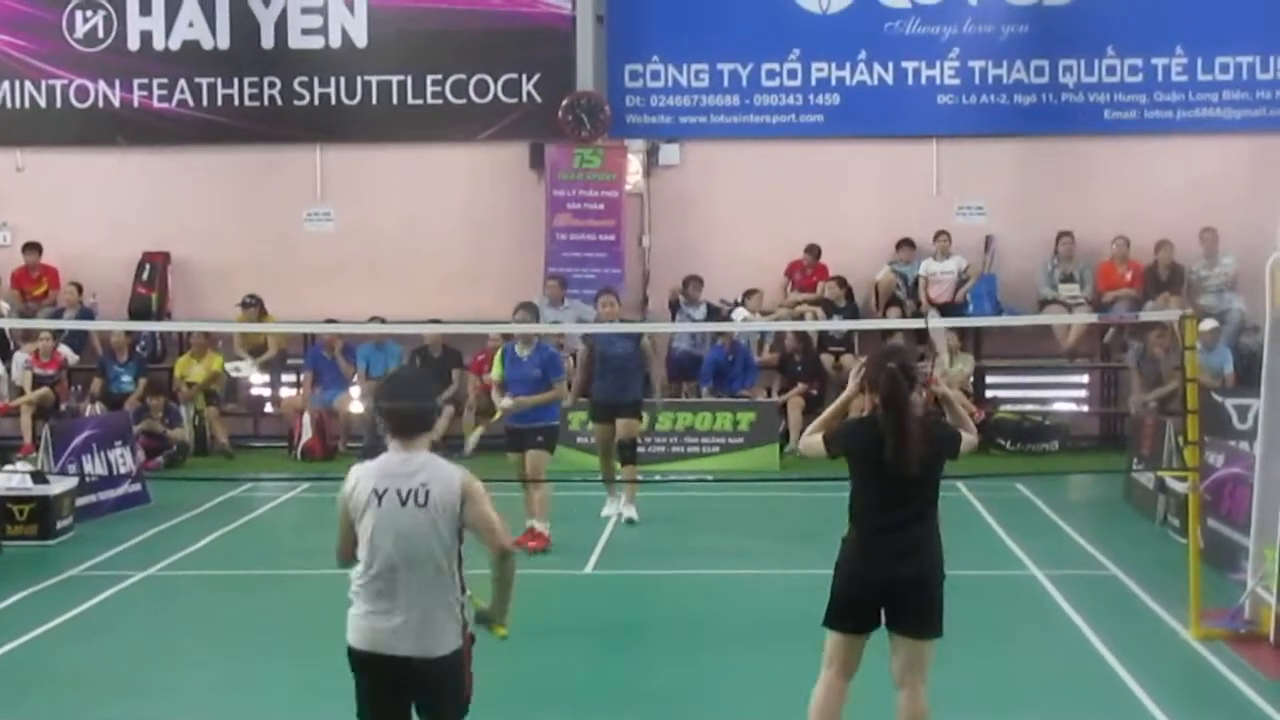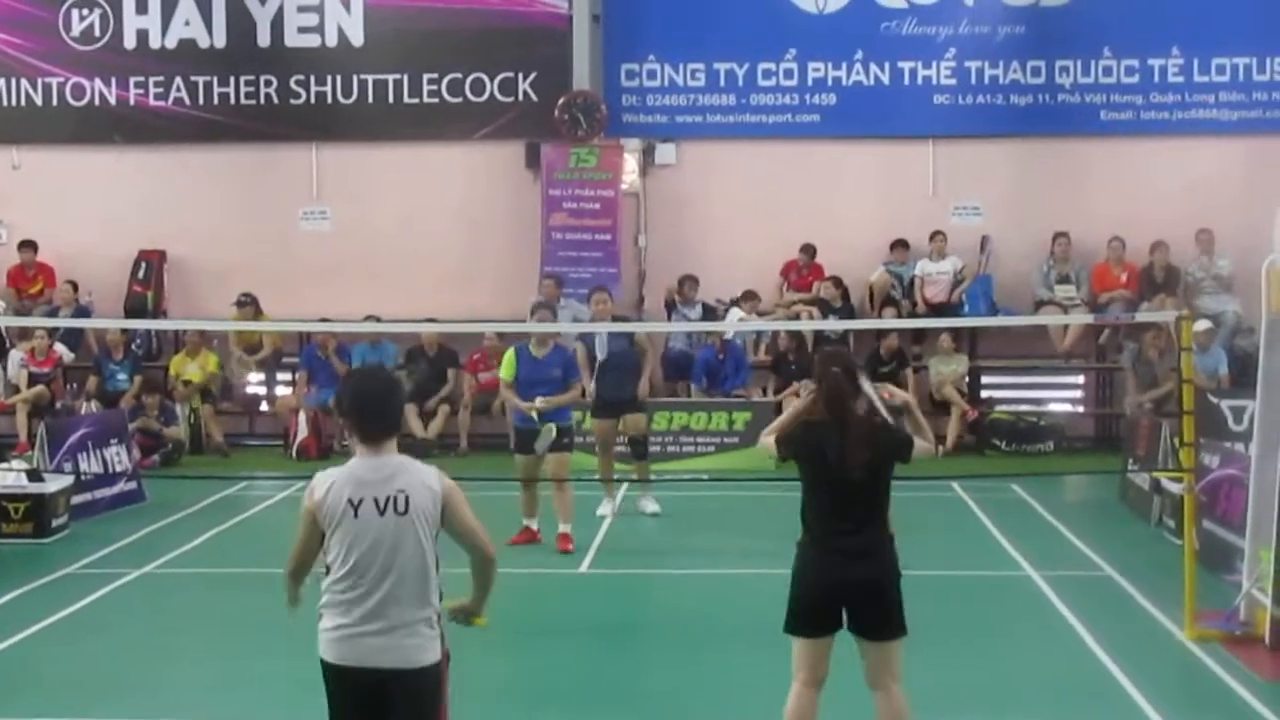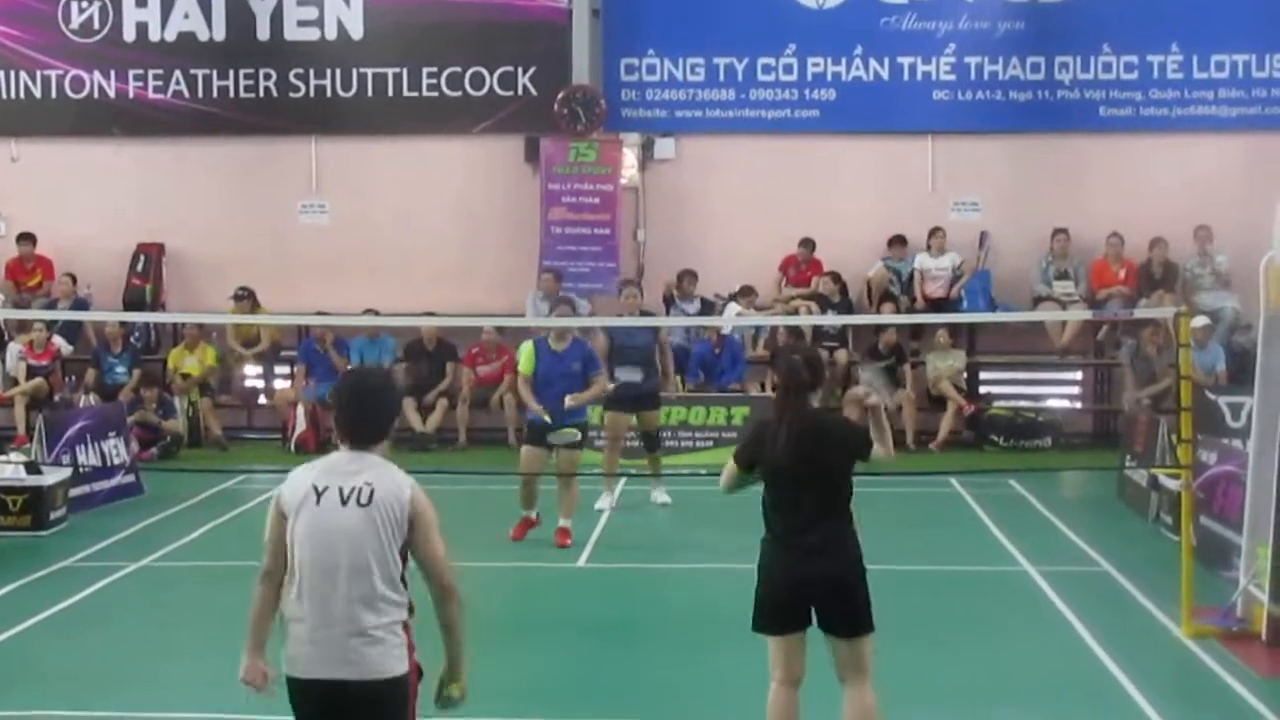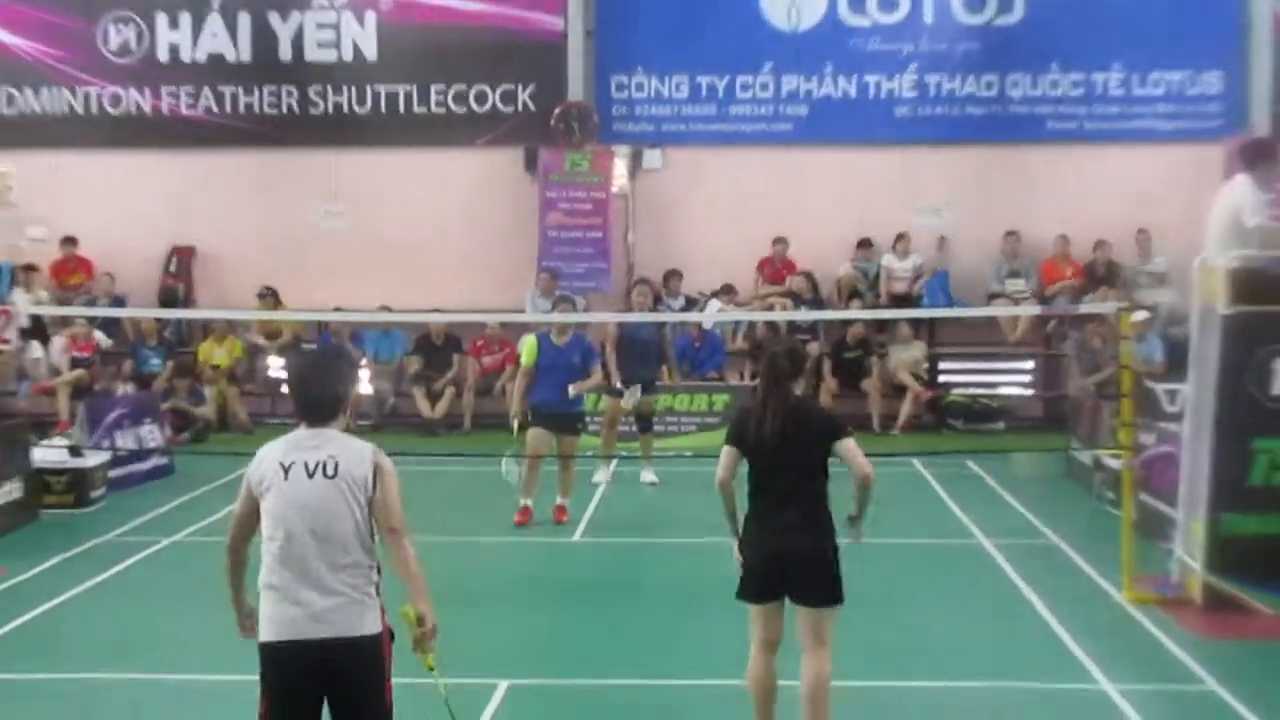
dt=0.4s
person 1, frame 1
left shoulder: (858, 432)
right shoulder: (934, 433)
left elbow: (805, 443)
right elbow: (970, 437)
left wrist: (847, 396)
right wrist: (947, 396)
left hip: (861, 564)
right hip: (919, 568)
left knee: (835, 674)
right knee: (911, 683)
person 1, frame 2
left shoulder: (806, 435)
right shoulder: (883, 435)
left elbow: (765, 441)
left wrist: (802, 405)
left hip: (817, 568)
right hip: (875, 569)
left knee: (807, 682)
right knee: (887, 684)
person 1, frame 3
left shoulder: (762, 432)
right shoulder: (843, 430)
left elbow: (727, 484)
right wrist: (868, 413)
left hip: (781, 565)
right hip: (838, 565)
left knee: (785, 680)
right knee: (857, 680)
person 1, frame 4
left shoulder: (746, 418)
right shoulder: (821, 418)
left elbow: (723, 480)
right elbow: (864, 474)
left wrist: (737, 533)
right wrist: (859, 514)
left hip: (762, 541)
right hip: (813, 542)
left knee: (763, 645)
right knee: (815, 648)
person 2, frame 1
left shoulder: (357, 479)
right shoulder: (457, 481)
left elbow: (344, 557)
right elbow: (502, 549)
right wrist: (498, 609)
left hip: (369, 637)
right hip: (439, 637)
person 2, frame 2
left shoulder: (323, 488)
right shoulder: (434, 484)
left elbow: (297, 567)
right elbow: (485, 554)
left wrist: (292, 593)
right wrist: (475, 604)
left hip: (344, 650)
right hip: (416, 649)
person 2, frame 3
left shoulder: (295, 484)
right shoulder: (405, 491)
left elbow: (270, 575)
right elbow: (444, 587)
left wrist: (253, 653)
right wrist: (455, 664)
left hip: (305, 664)
right hip: (381, 664)
person 2, frame 4
left shoulder: (264, 460)
right shoulder: (369, 459)
left elbow: (236, 544)
right elbow: (395, 533)
left wrist: (240, 603)
right wrist: (423, 604)
left hip: (283, 631)
right hip: (356, 628)
person 3, frame 1
left shoulder: (548, 354)
right shoulder: (504, 353)
left elbow: (560, 392)
right elbow: (496, 386)
left wrist: (529, 401)
right wrist: (499, 401)
left hip: (544, 425)
right hip: (514, 425)
left knee: (538, 478)
right knee: (525, 479)
left ankle: (542, 531)
right ankle: (533, 527)
person 3, frame 2
left shoulder: (565, 355)
right shoulder: (515, 353)
left elbow: (577, 390)
right elbow: (504, 387)
left wrist: (555, 401)
right wrist: (520, 404)
left hip: (559, 426)
right hip: (526, 426)
left knee: (560, 479)
right knee: (527, 480)
left ankle: (565, 532)
right ankle: (530, 528)
person 3, frame 3
left shoulder: (584, 349)
right shoulder: (534, 347)
left elbow: (599, 384)
right elbow: (523, 382)
left wrist: (582, 397)
right wrist: (534, 405)
left hip: (573, 423)
right hip: (539, 421)
left knee: (567, 477)
right knee: (527, 475)
left ankle: (564, 527)
right ankle: (529, 516)
person 3, frame 4
left shoulder: (584, 344)
right shoulder: (537, 341)
left elbow: (598, 375)
right elbow: (524, 374)
left wrist: (584, 385)
right wrist: (517, 403)
left hip: (572, 411)
right hip: (540, 408)
left knee: (567, 460)
right knee: (533, 457)
left ankle: (561, 506)
right ankle: (525, 506)
person 4, frame 1
left shoulder: (634, 333)
right shoulder: (591, 338)
left elbow: (650, 360)
right elbow: (582, 370)
left wrist: (656, 388)
right wrist: (572, 398)
left hip: (630, 400)
right hip: (601, 401)
left knee: (627, 447)
right knee: (605, 452)
person 4, frame 2
left shoulder: (628, 327)
right shoulder: (585, 337)
left elbow: (647, 352)
right elbow: (582, 367)
left wrist: (645, 380)
right wrist: (587, 387)
left hip: (632, 395)
right hip: (603, 399)
left knee: (639, 443)
right knee: (604, 448)
person 4, frame 3
left shoulder: (652, 324)
right shoulder: (609, 328)
left elbow: (665, 352)
right elbow: (600, 359)
left wrist: (670, 379)
left hip: (648, 392)
right hip: (619, 392)
left knee: (651, 439)
right knee: (613, 441)
person 4, frame 4
left shoulder: (658, 321)
right shoulder: (620, 319)
left elbow: (666, 346)
right elbow: (610, 347)
left wrist: (674, 371)
right wrist: (613, 372)
left hip: (646, 379)
right hip: (622, 378)
left knee: (645, 421)
right knee: (610, 420)
left ankle: (647, 468)
right ankle: (604, 467)
